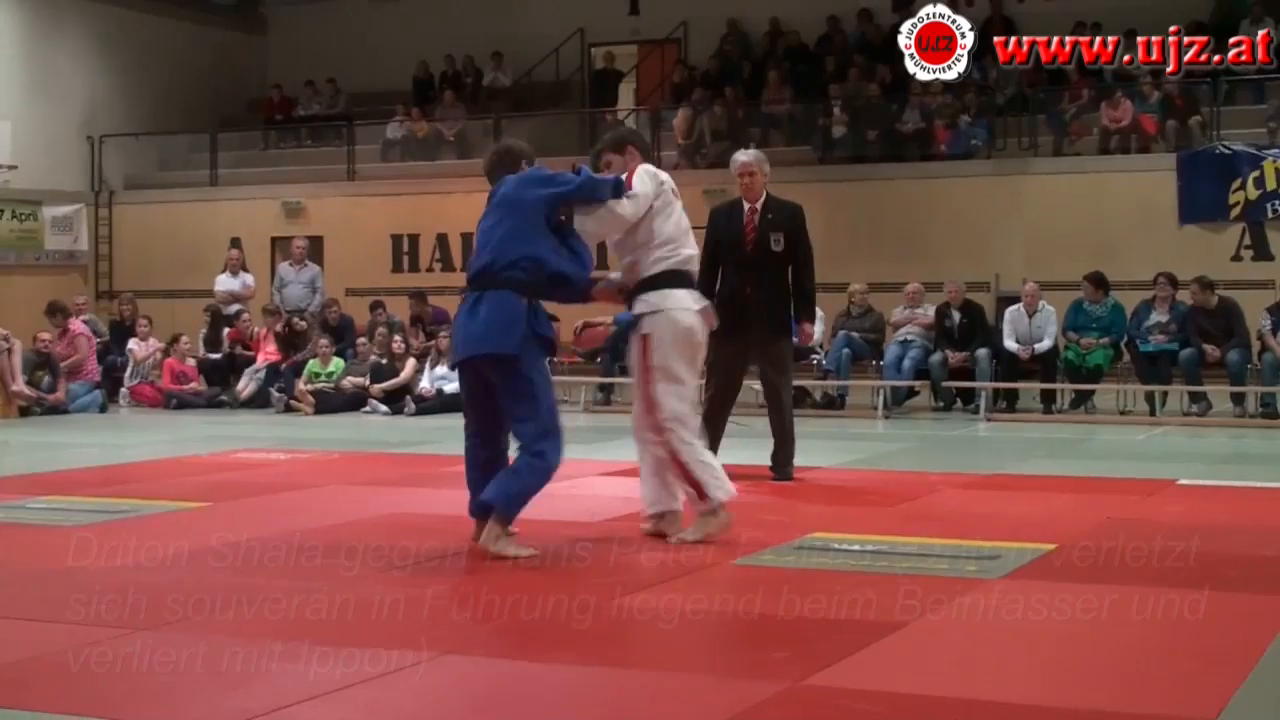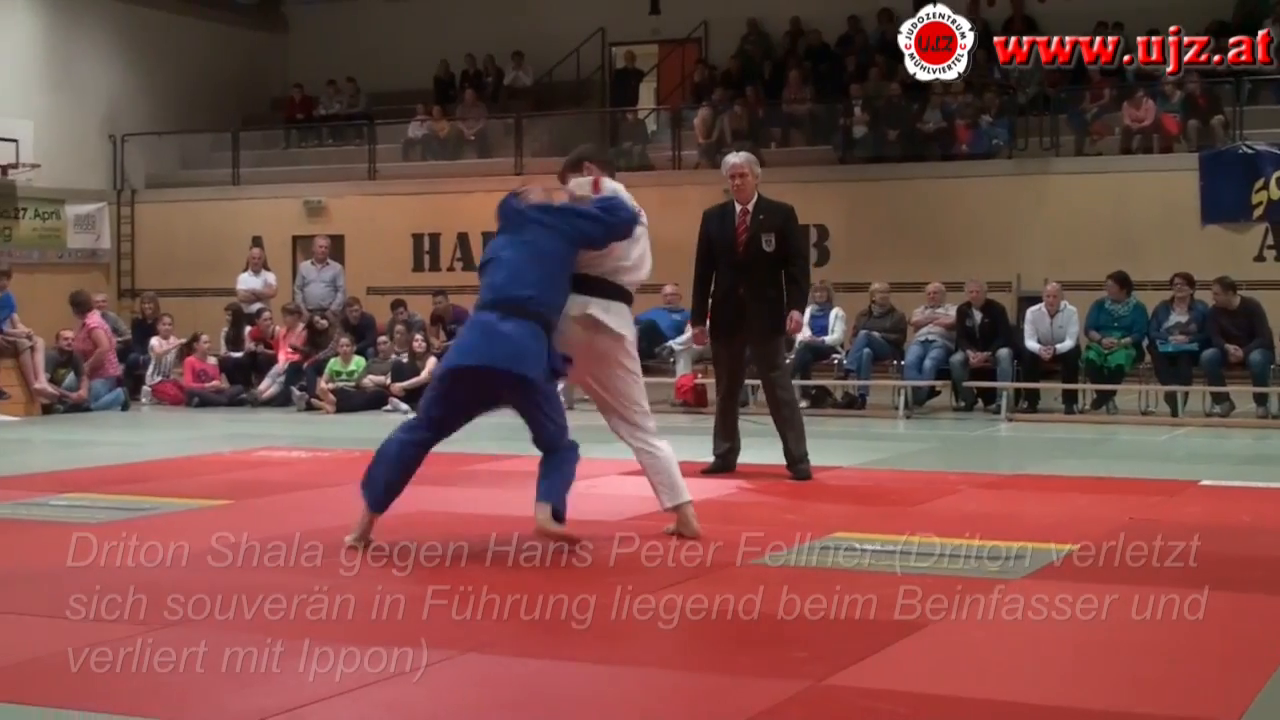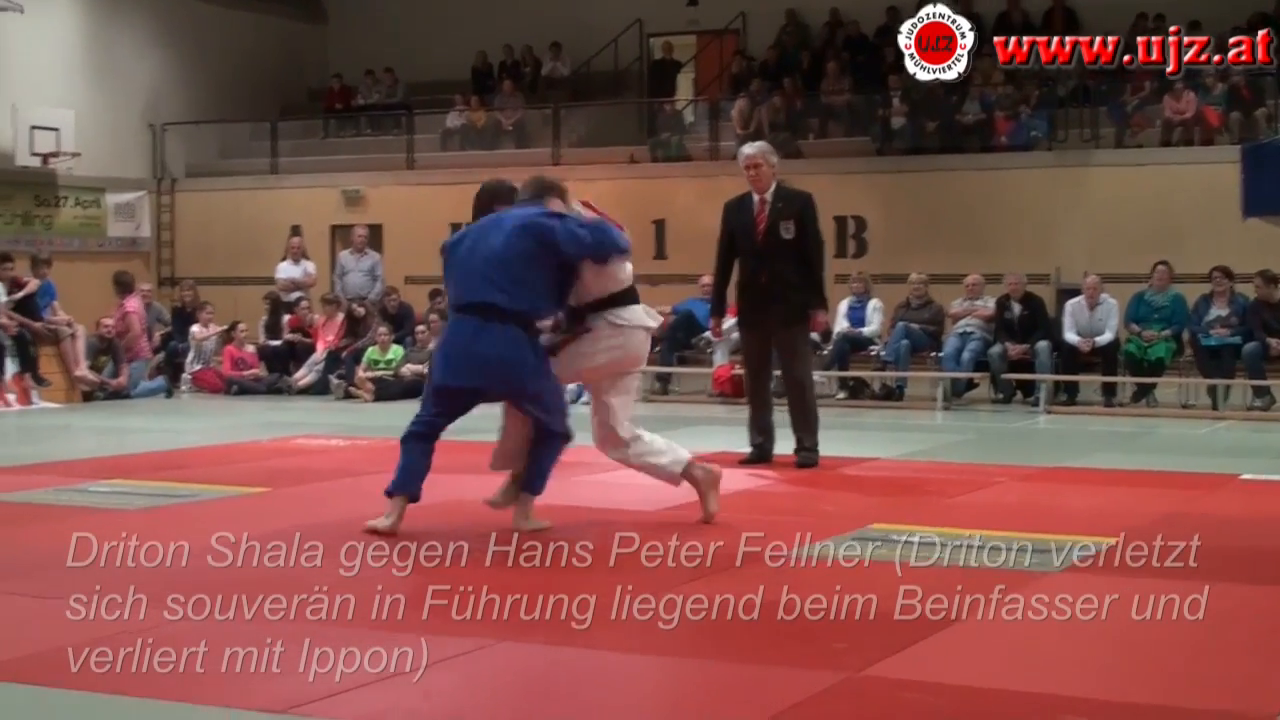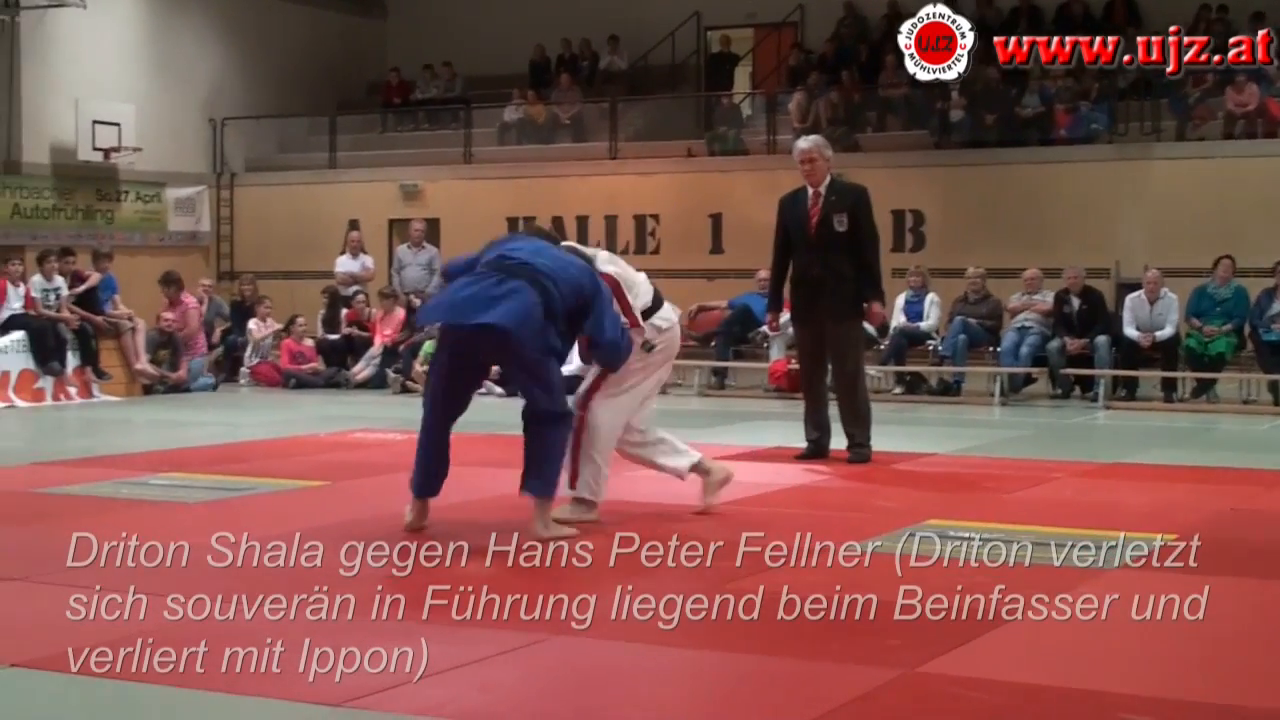
dt=0.3s
person 1, frame 1
left shoulder: (496, 214)
right shoulder: (526, 185)
left elbow: (543, 276)
right elbow: (585, 188)
left wrist: (590, 290)
right wrist: (617, 185)
left hip: (472, 325)
right hip: (509, 327)
left knee: (485, 432)
right knee: (541, 439)
left ankle: (486, 521)
right ankle: (495, 531)
person 1, frame 2
left shoulder: (497, 248)
right shoulder: (552, 222)
right elbow: (624, 220)
left hip: (481, 345)
right hip: (526, 347)
left knee: (420, 432)
right knee: (558, 445)
left ankle: (366, 523)
right ankle: (546, 513)
person 1, frame 3
left shoulder: (476, 232)
right shoulder: (546, 224)
right elbow: (608, 244)
left hip: (462, 343)
right hip: (512, 348)
left knee: (426, 425)
right knee: (551, 427)
left ankle: (395, 512)
right ankle: (525, 511)
person 1, frame 4
left shoulder: (514, 244)
right shoulder: (590, 279)
left elbow: (452, 271)
right elbow: (614, 351)
right wrist: (588, 340)
left hip: (462, 306)
right hip: (520, 317)
left knee: (439, 408)
right knee: (549, 417)
left ankle: (418, 510)
right ankle: (541, 519)
person 2, frame 1
left shoulder: (646, 178)
right shoulder: (648, 198)
left elbow: (601, 222)
left hip: (664, 311)
right hip: (678, 309)
left knee: (666, 419)
right knee: (653, 420)
left ankle: (716, 501)
right ankle: (666, 513)
person 2, frame 2
left shoulder: (598, 187)
right shoulder: (634, 213)
left hip: (572, 313)
right hip: (613, 323)
right knee: (637, 425)
right ankle: (682, 512)
person 2, frame 3
left shoulder: (578, 217)
left elbow: (610, 265)
left hip: (612, 325)
right hip: (622, 324)
right knee: (615, 435)
left ankle: (520, 477)
right ankle: (695, 472)
person 2, frame 4
left shoulder: (601, 277)
left elbow: (632, 336)
left hip: (652, 332)
right hip: (644, 330)
left knee: (590, 403)
right knee: (630, 430)
left ankle: (585, 501)
right ankle: (709, 470)
person 3, frame 1
left shoulder: (789, 214)
right shoulder: (720, 215)
left elbow: (803, 267)
right elbow: (707, 268)
left wrist: (805, 317)
left hip: (772, 316)
right hip: (728, 315)
left knee: (779, 392)
right knee: (719, 390)
left ankle: (782, 462)
person 3, frame 2
left shoulder: (780, 214)
right shoulder: (713, 217)
left elbow: (797, 264)
right elbow: (703, 271)
left wrist: (796, 306)
right wrist: (697, 317)
left hip: (766, 315)
right hip: (726, 315)
left knee: (779, 389)
right knee: (726, 390)
left ankle: (797, 460)
right ankle: (725, 455)
person 3, frame 3
left shoulder: (799, 202)
right shoulder: (733, 208)
left elbow: (814, 255)
right elbow: (724, 262)
left wrist: (818, 303)
right wrist: (717, 310)
left hip: (791, 304)
right hip: (751, 305)
left knee: (798, 377)
right knee: (755, 380)
left ankle: (807, 447)
right ankle: (761, 446)
person 3, frame 4
left shoulder: (853, 196)
right shoulder: (788, 203)
left elbow: (868, 249)
right elbow: (781, 256)
left wrist: (874, 295)
right wrist: (774, 304)
left hip: (843, 299)
right hip: (804, 300)
left knee: (849, 374)
right knee: (810, 375)
left ankle: (859, 443)
right ankle: (817, 441)
